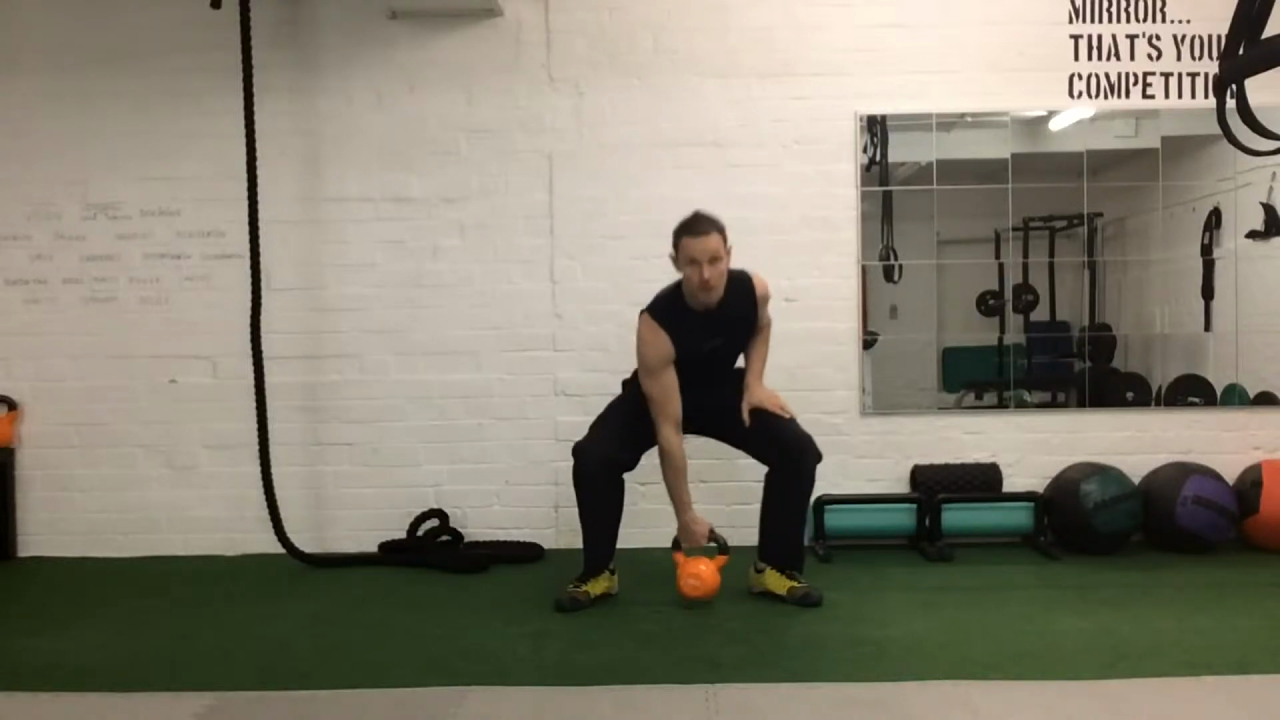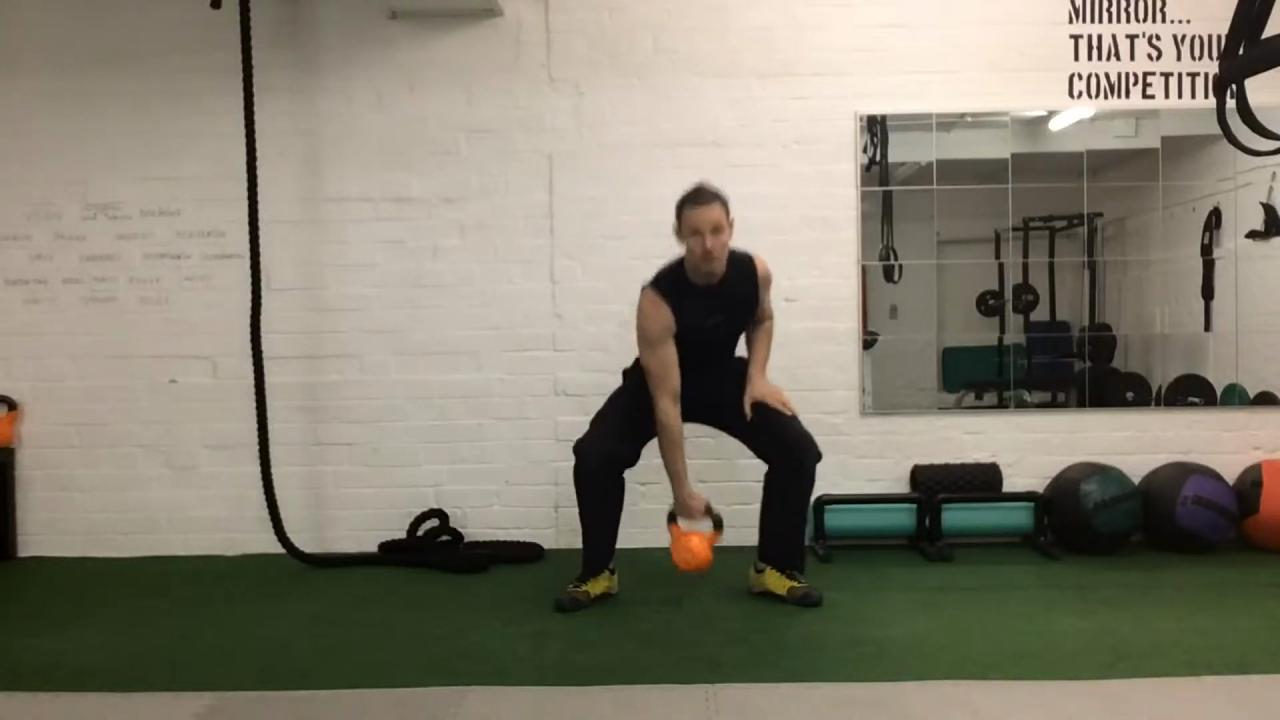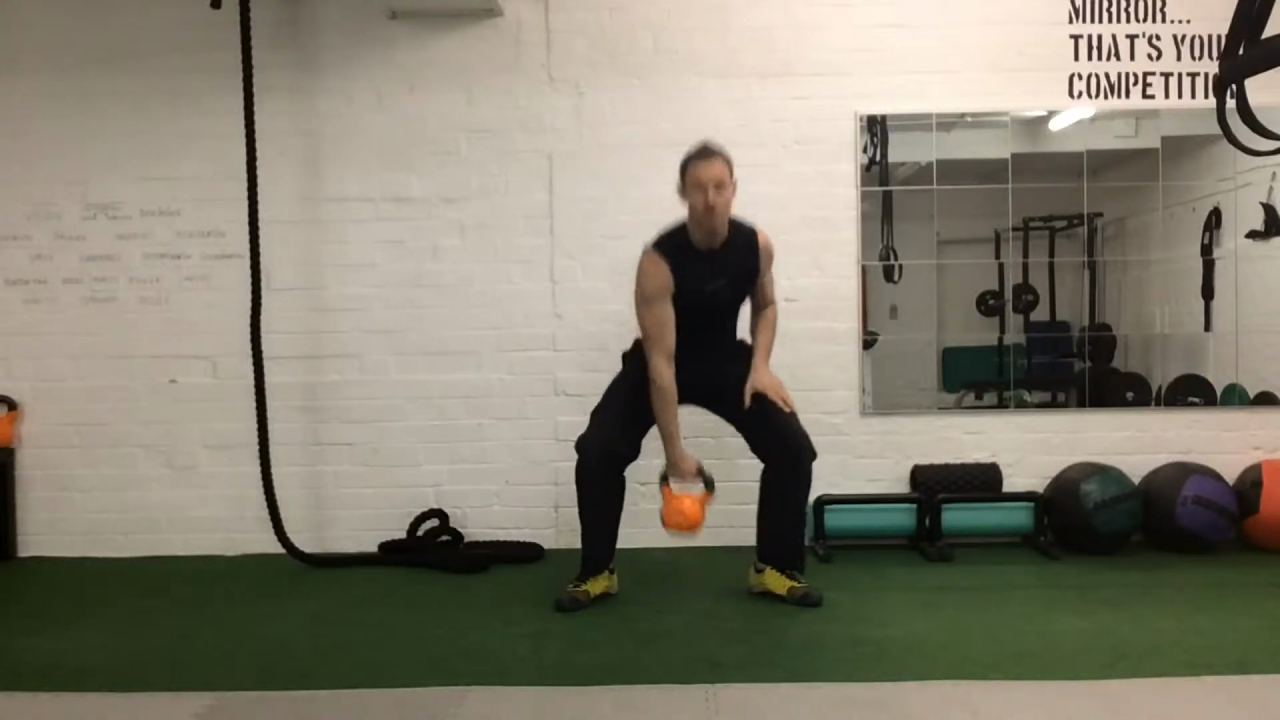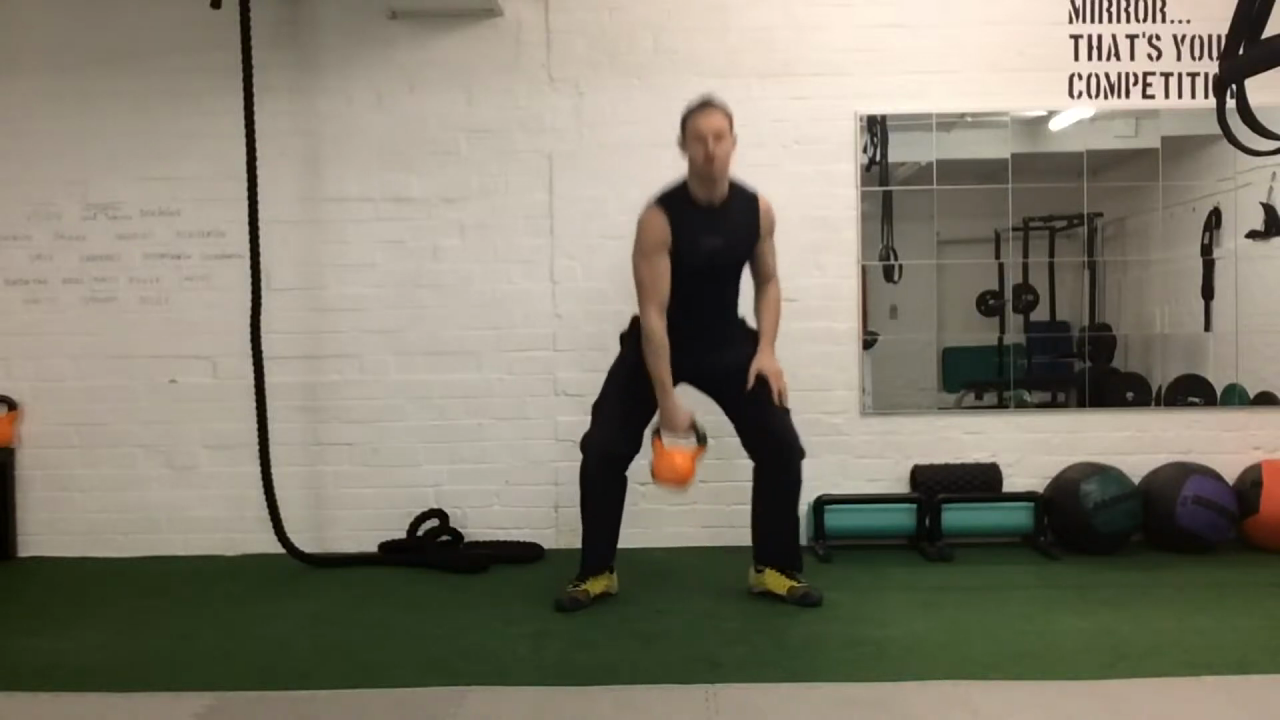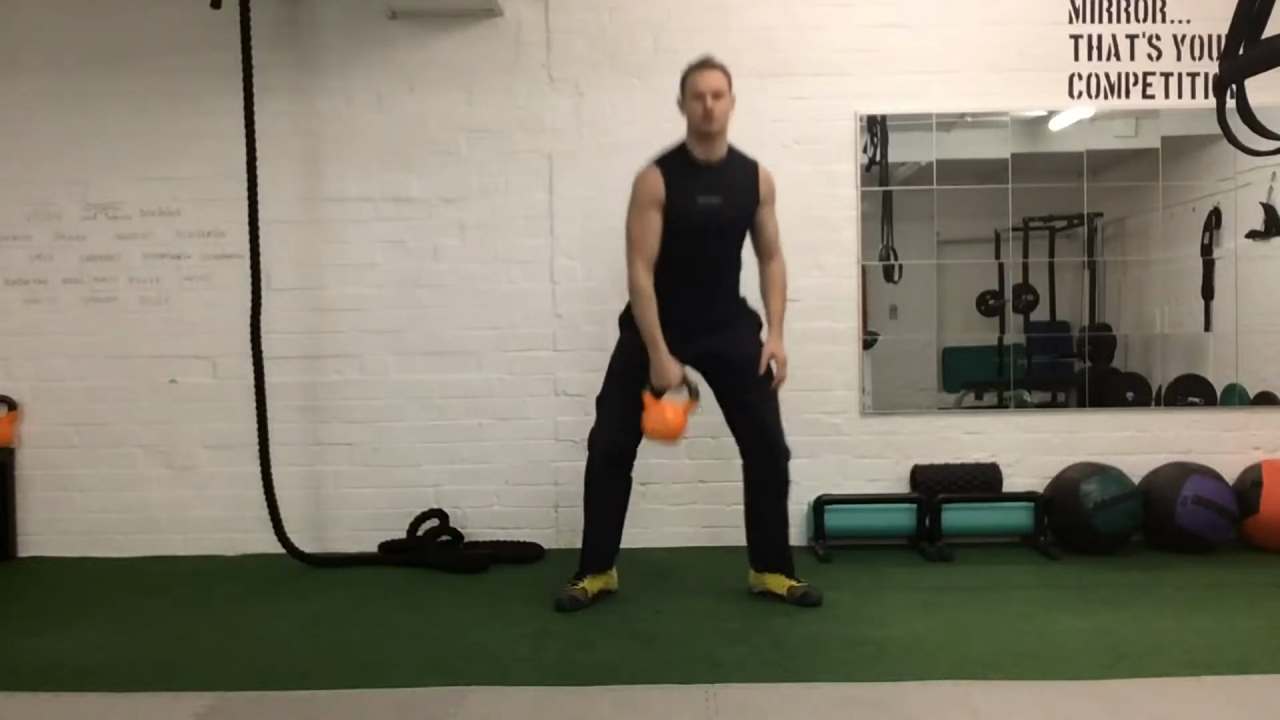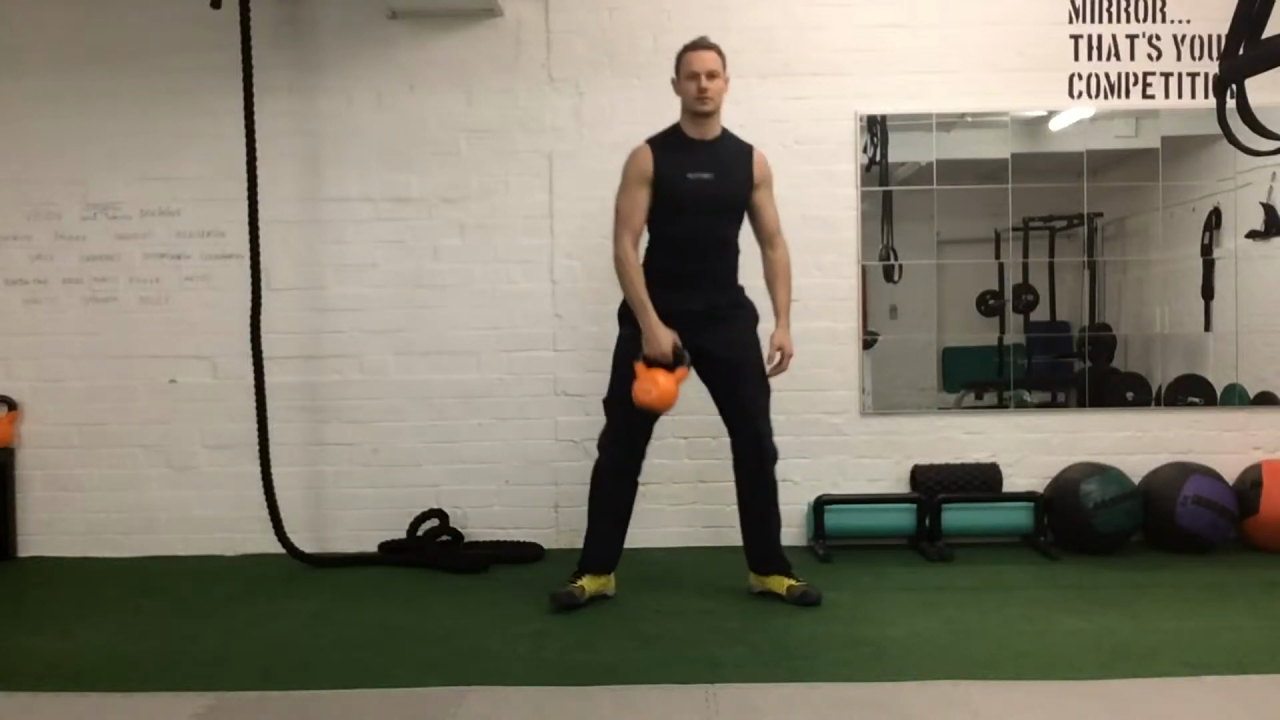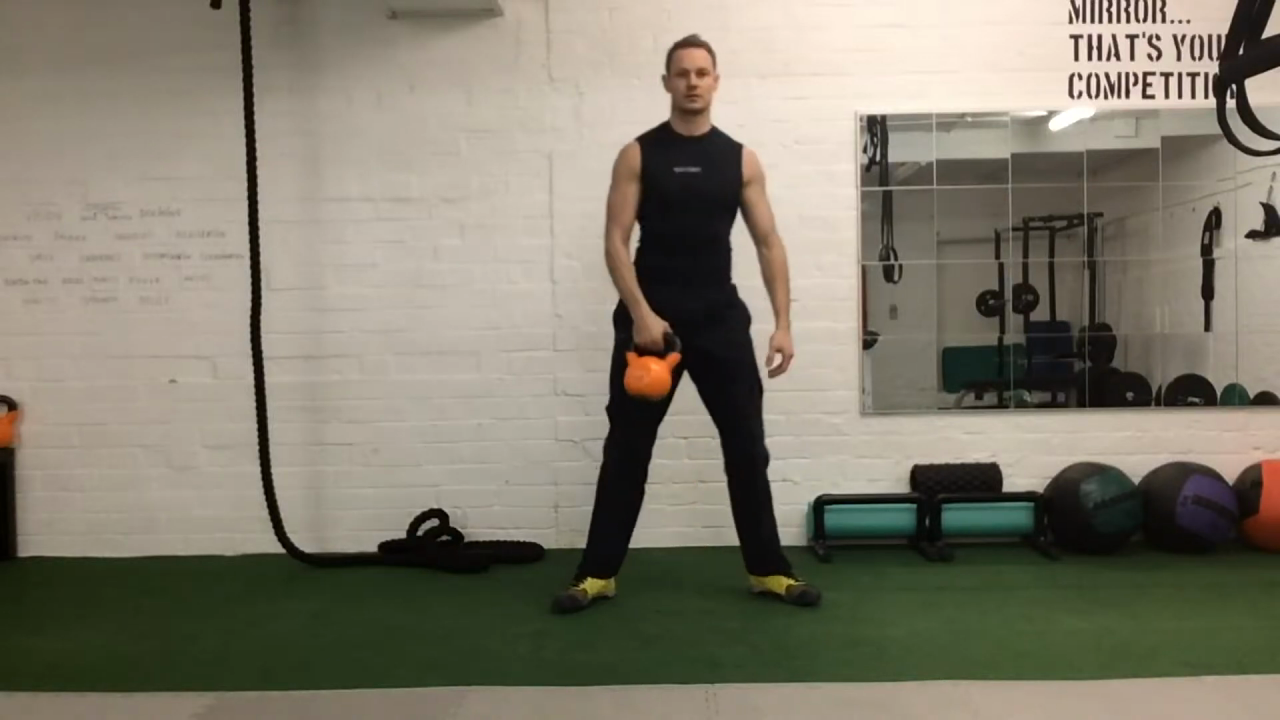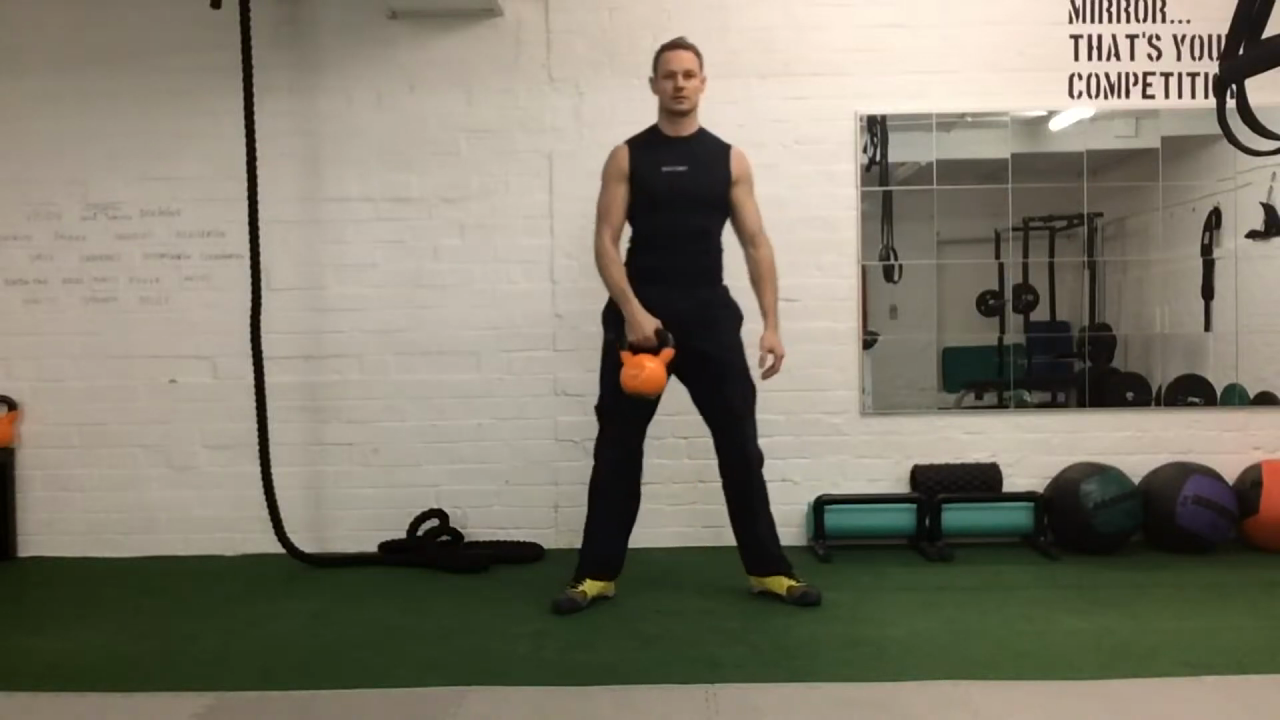
dt=0.1s
person 1, frame 1
left shoulder: (753, 290)
right shoulder: (657, 325)
right elbow: (668, 433)
left wrist: (753, 383)
right wrist: (686, 516)
left hip: (724, 391)
right hip: (657, 396)
left knee: (798, 452)
right knee: (593, 459)
left ankle: (775, 568)
right ankle: (598, 573)
person 1, frame 2
left shoulder: (755, 272)
right shoulder: (659, 299)
right elbow: (666, 403)
left wrist: (757, 376)
right wrist: (683, 491)
left hip: (725, 380)
right hip: (661, 389)
left knee: (798, 451)
right knee: (595, 456)
left ankle: (775, 567)
right ankle: (597, 573)
person 1, frame 3
left shoulder: (757, 245)
right shoulder: (659, 262)
left elbow: (765, 304)
right elbow: (660, 363)
left wrist: (760, 366)
right wrist: (675, 451)
left hip: (727, 361)
right hip: (661, 361)
left knee: (793, 449)
right knee: (597, 452)
left ankle: (774, 568)
right ankle: (597, 572)
person 1, frame 4
left shoulder: (756, 209)
right shoulder: (660, 218)
left elbow: (767, 281)
right elbow: (652, 313)
left wrist: (766, 349)
right wrist: (667, 403)
left hip: (728, 343)
right hip: (660, 346)
left knee: (781, 448)
right knee: (604, 448)
left ankle: (774, 568)
right ankle: (597, 573)
person 1, frame 5
left shoulder: (756, 177)
right shoulder: (656, 179)
left elbow: (770, 256)
right elbow: (639, 270)
left wrist: (774, 332)
right wrist: (658, 356)
left hip: (729, 323)
right hip: (658, 321)
left knee: (768, 446)
right knee: (610, 443)
left ankle: (770, 568)
right ankle: (597, 571)
person 1, frame 6
left shoulder: (750, 160)
right shoulder: (648, 157)
left elbow: (773, 242)
right elbow: (625, 245)
left wrist: (782, 322)
right wrist: (649, 325)
left hip: (727, 314)
right hip: (656, 316)
left knee: (755, 445)
right knee: (622, 443)
left ankle: (769, 570)
right ankle: (597, 571)
person 1, frame 7
left shoulder: (741, 158)
right shoulder: (638, 154)
left elbow: (767, 241)
right elbow: (616, 240)
left wrist: (783, 323)
right wrist: (639, 313)
left hip: (720, 315)
right hip: (650, 313)
left knee: (746, 448)
right knee: (626, 449)
left ankle: (768, 569)
right ankle: (598, 573)
person 1, frame 8
left shoulder: (729, 159)
right shoulder: (627, 156)
left elbow: (756, 242)
right elbow: (606, 242)
left wrist: (772, 325)
right wrist: (632, 312)
left hip: (710, 314)
right hip: (641, 315)
left knee: (740, 447)
right knee: (617, 453)
left ankle: (768, 569)
right ankle: (597, 574)
